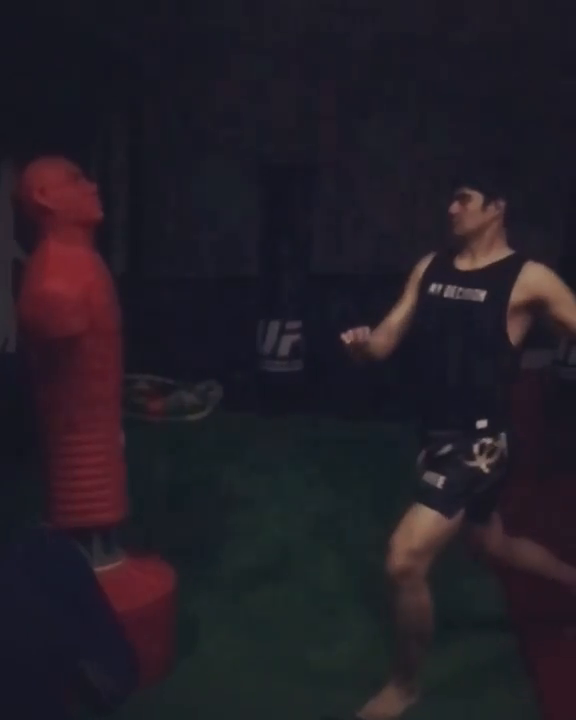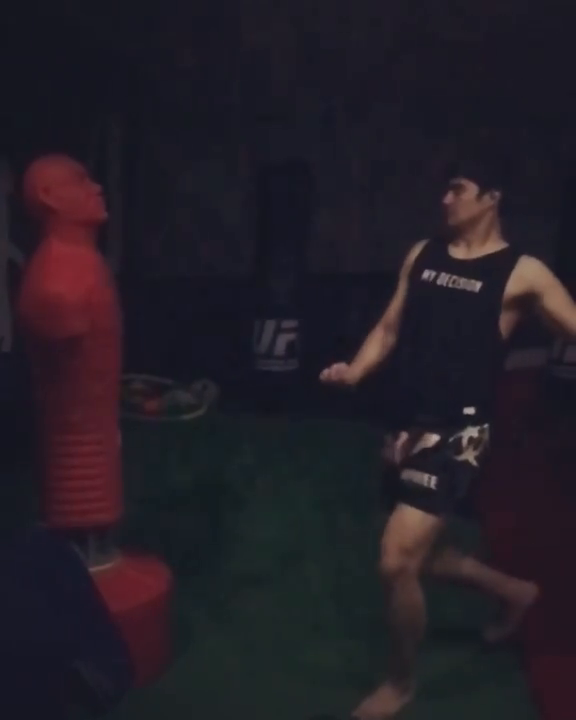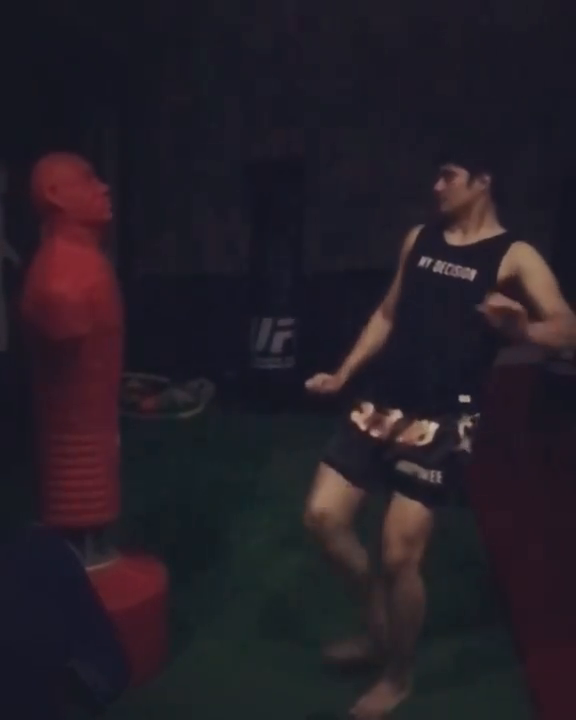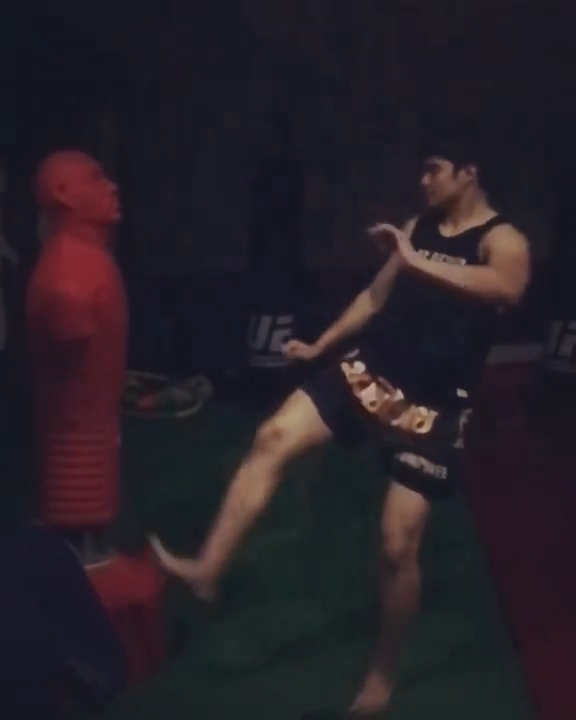
dt=0.5s
person 1, frame 1
left shoulder: (527, 278)
right shoulder: (430, 266)
right elbow: (389, 337)
right wrist: (364, 342)
left hip: (478, 443)
right hip: (438, 438)
left knee: (404, 562)
right knee: (496, 544)
person 1, frame 2
left shoulder: (521, 272)
right shoulder: (422, 254)
right elbow: (389, 328)
right wrist: (355, 370)
left hip: (457, 434)
right hip: (407, 427)
left knee: (397, 562)
right knee: (419, 555)
right ankle: (515, 591)
person 1, frame 3
left shoulder: (514, 256)
right shoulder: (419, 238)
left wrist: (523, 323)
right wrist: (343, 373)
left hip: (442, 420)
right hip: (380, 405)
left knee: (398, 556)
right knee: (323, 515)
right ankle: (379, 625)
person 1, frame 4
left shoulder: (504, 240)
right shoulder: (420, 227)
left elbow: (507, 288)
left wrist: (413, 259)
right wrist: (319, 346)
left hip: (434, 404)
right hip: (369, 369)
left knee: (398, 545)
right knee: (273, 438)
left ankle: (382, 671)
right ankle: (208, 569)
person 2, frame 1
left shoulder: (80, 258)
right shoulder: (55, 276)
right elbow: (62, 364)
left hip: (97, 421)
right hip: (80, 428)
left knee: (96, 526)
right knee: (86, 532)
person 2, frame 2
left shoulder: (83, 259)
right shoulder: (56, 276)
right elbow: (63, 362)
left hip: (94, 421)
right hip: (77, 430)
left knee: (94, 525)
right knee: (84, 534)
person 2, frame 3
left shoulder: (85, 260)
right shoulder: (60, 276)
right elbow: (65, 344)
left hip: (93, 417)
right hip: (77, 427)
left knee: (94, 527)
right knee: (84, 536)
person 2, frame 4
left shoulder: (89, 256)
right shoulder: (67, 273)
right elbow: (71, 362)
left hip: (93, 421)
right hip: (77, 428)
left knee: (88, 529)
right knee: (79, 535)
